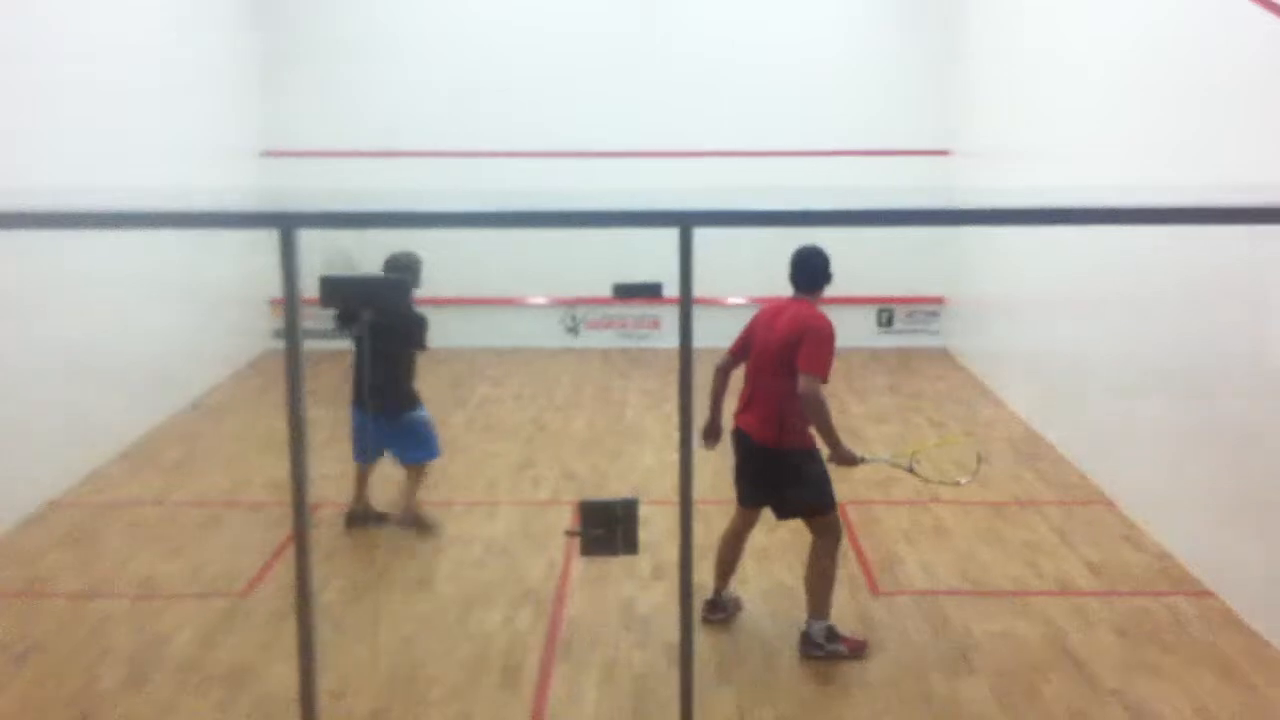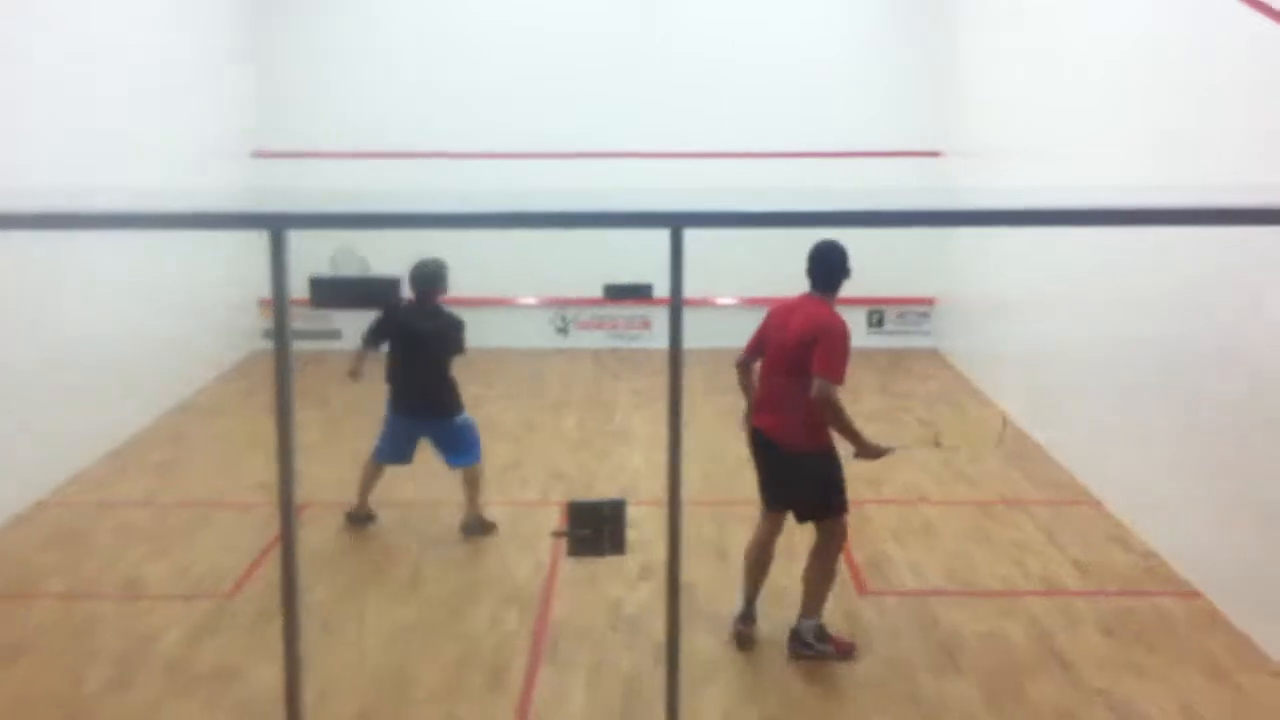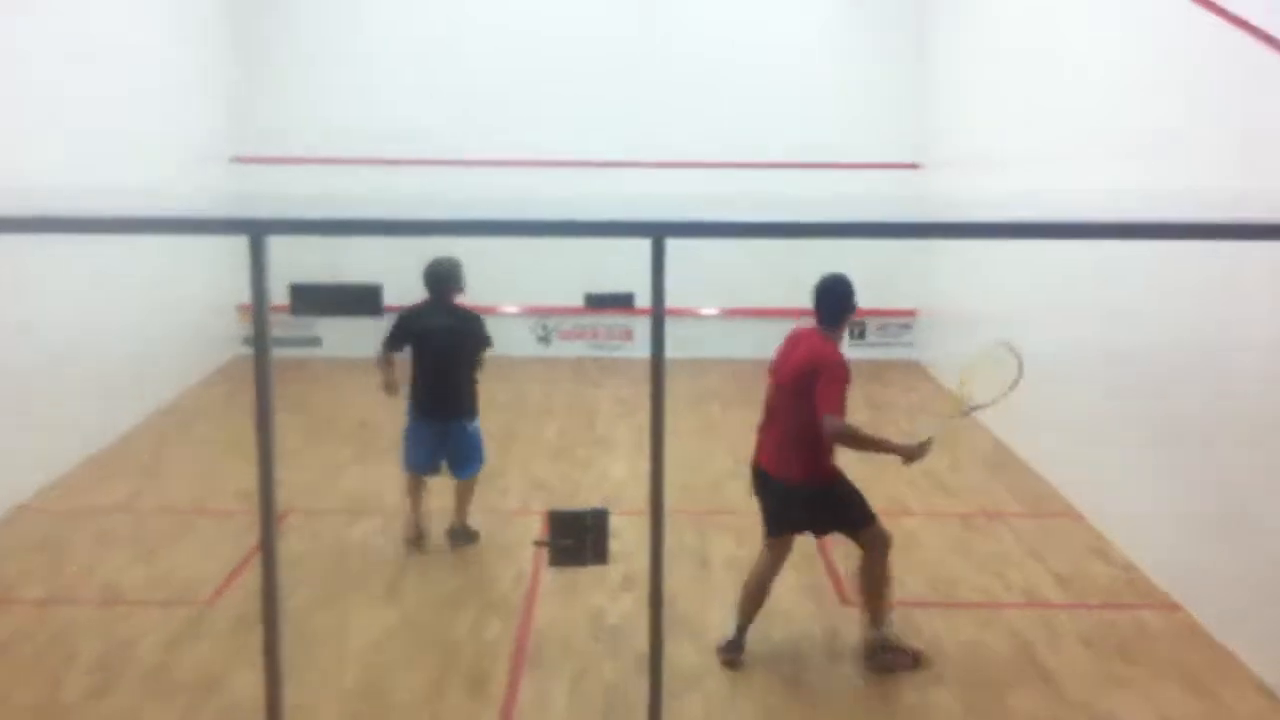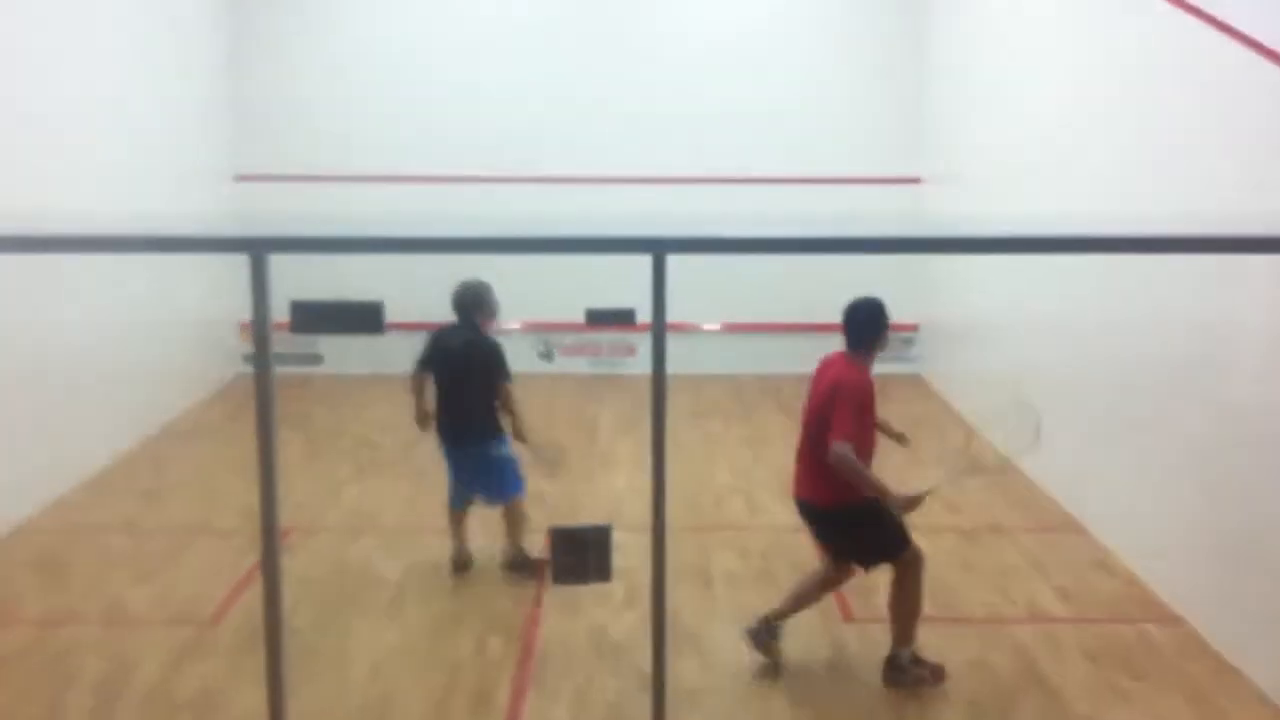
dt=0.2s
person 1, frame 1
left shoulder: (766, 314)
right shoulder: (817, 325)
left elbow: (723, 366)
right elbow: (808, 392)
left wrist: (714, 417)
right wrist: (836, 447)
left hip: (748, 433)
right hip: (786, 443)
left knee: (744, 517)
right knee: (828, 531)
left ankle: (718, 599)
right ankle: (817, 632)
person 1, frame 2
left shoulder: (780, 311)
right shoulder: (832, 326)
left elbow: (743, 362)
right elbow: (822, 396)
left wrist: (754, 406)
right wrist: (859, 442)
left hip: (765, 434)
right hip: (804, 444)
left knee: (770, 524)
right knee: (832, 533)
left ankle: (747, 615)
right ankle: (807, 631)
person 1, frame 3
left shoulder: (795, 340)
right shoulder: (831, 362)
right elbow: (834, 430)
right wrist: (897, 449)
left hip: (768, 467)
right hip: (808, 474)
left knee: (773, 551)
right knee: (877, 542)
left ankle: (736, 639)
right ankle: (879, 643)
person 1, frame 4
left shoulder: (832, 364)
right shoulder: (856, 384)
right elbow: (840, 454)
left wrist: (881, 426)
right wrist: (889, 496)
left hip: (811, 492)
right hip: (840, 499)
left knee: (839, 568)
right knee: (909, 563)
left ankle: (768, 625)
right ankle: (902, 661)
person 2, frame 1
right shoulder: (414, 319)
left elbow: (344, 322)
left hip: (365, 396)
right hip: (398, 399)
left knee: (367, 455)
right knee: (424, 452)
left ankle: (359, 507)
right ankle: (408, 509)
person 2, frame 2
left shoulder: (393, 316)
right shoulder: (452, 324)
left elbow: (367, 346)
left wrist: (357, 365)
left hip: (403, 404)
right hip: (442, 406)
left knee: (381, 456)
right knee: (469, 456)
left ankle: (360, 508)
right ankle: (473, 517)
person 2, frame 3
left shoulder: (411, 317)
right shoulder: (470, 320)
left elbow: (387, 352)
right elbow: (478, 360)
left wrist: (389, 376)
left hip: (423, 408)
right hip: (460, 408)
left knee: (417, 468)
right knee: (468, 468)
left ankle: (414, 524)
right ankle: (458, 526)
person 2, frame 4
left shoulder: (440, 338)
right shoulder: (488, 347)
left elbow: (418, 376)
right elbow: (503, 393)
left wrist: (422, 408)
right wrist: (517, 422)
left hip: (451, 432)
right hip: (484, 432)
left knee: (460, 491)
right knee: (512, 492)
left ankle: (460, 552)
right ankle: (516, 554)
